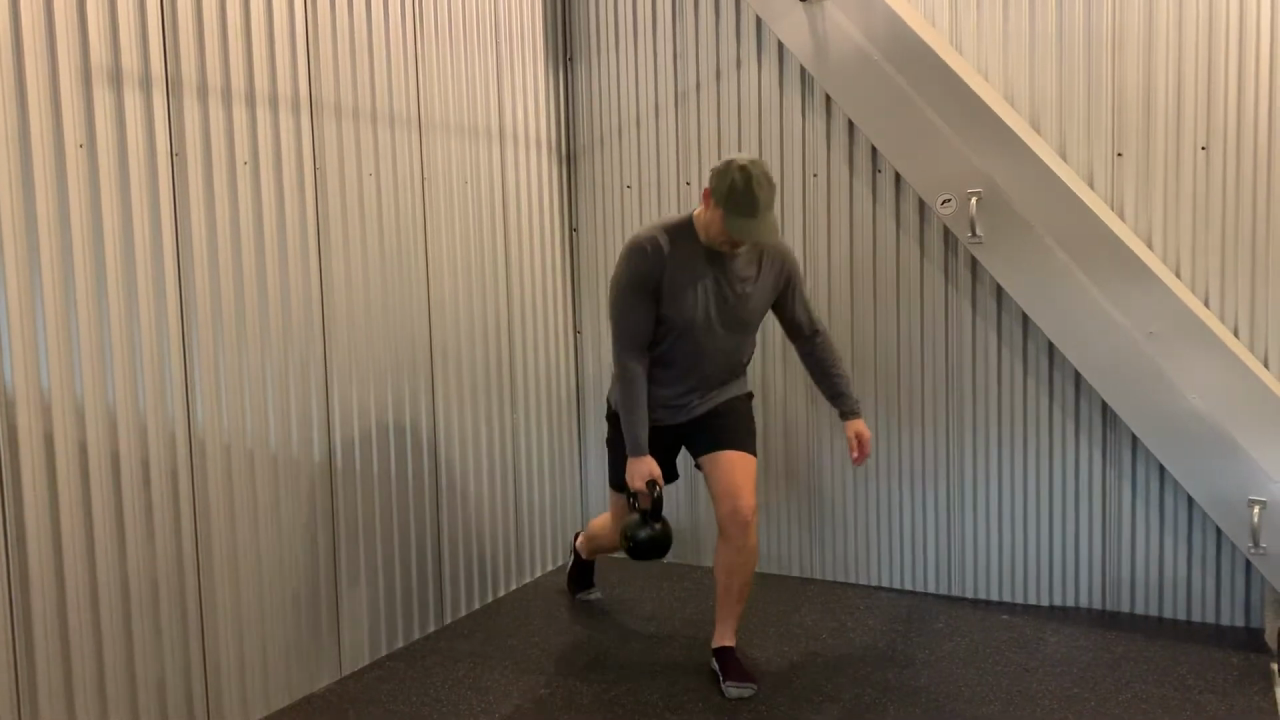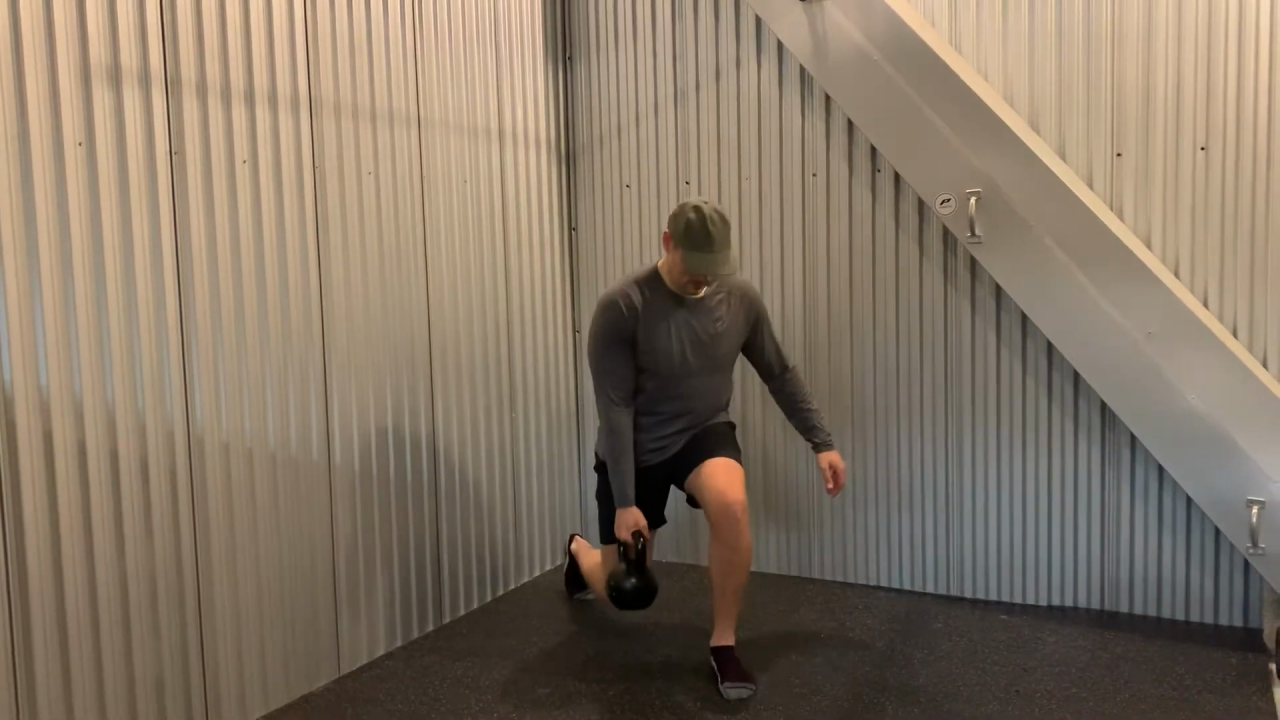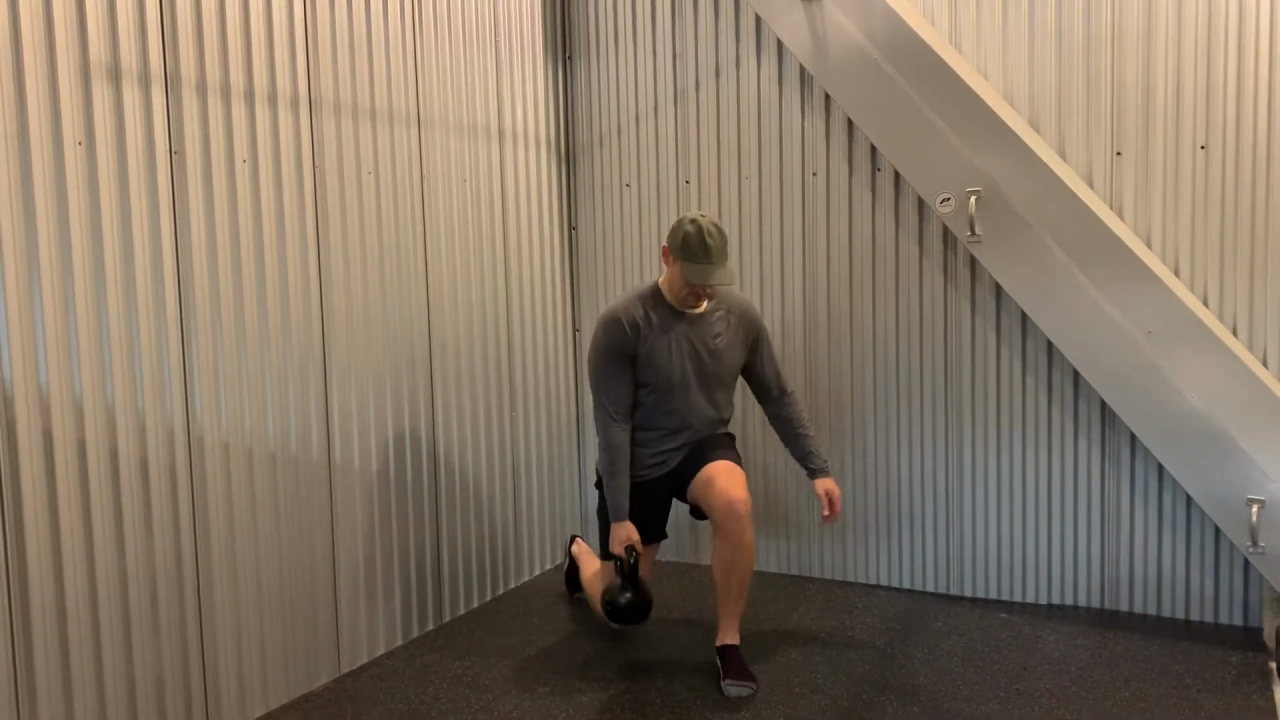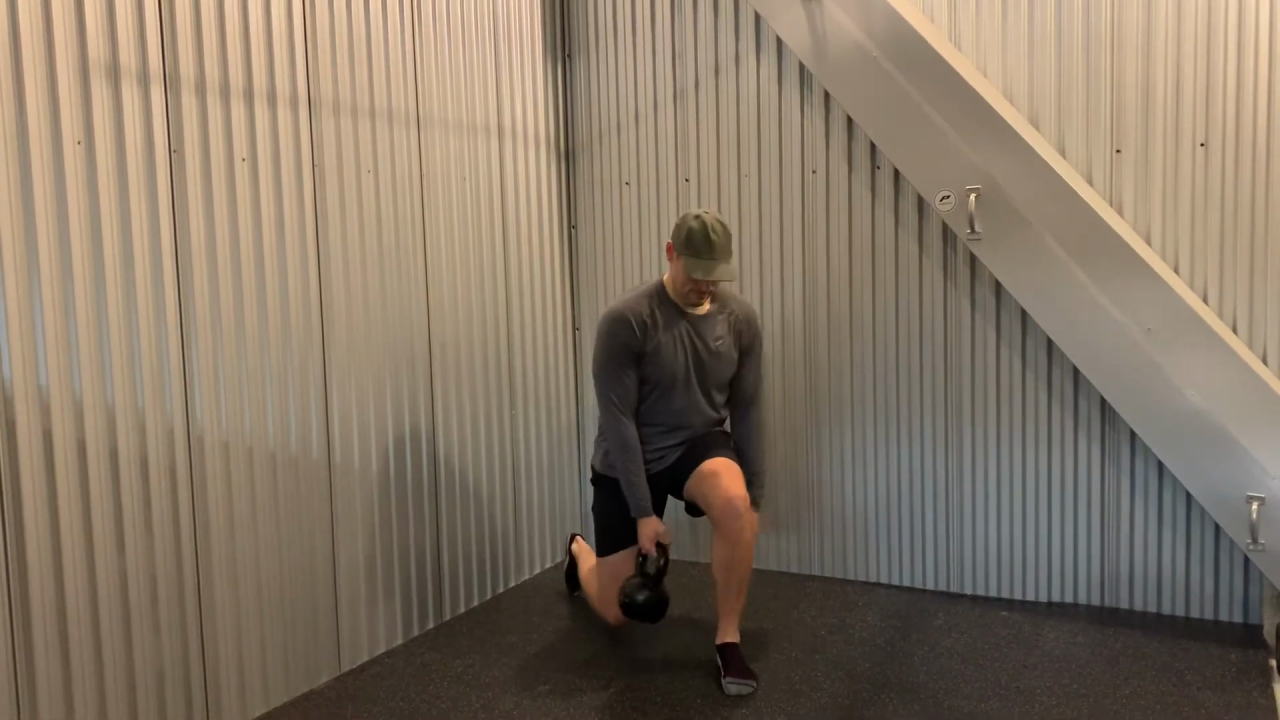
dt=0.4s
person 1, frame 1
left shoulder: (774, 258)
right shoulder: (649, 252)
left elbow: (810, 337)
right elbow: (629, 355)
left wrist: (849, 410)
right wrist: (638, 451)
left hip: (721, 401)
right hip: (648, 408)
left knee: (740, 513)
right knee: (629, 529)
left ankle: (724, 645)
right ankle: (583, 550)
person 1, frame 2
left shoulder: (741, 298)
right shoulder: (621, 306)
left elbow: (779, 373)
right elbow: (614, 409)
left wrist: (822, 442)
right wrist: (624, 502)
left hip: (703, 433)
right hip: (636, 450)
left knee: (732, 506)
left ankle: (724, 643)
right ankle: (579, 550)
person 1, frame 3
left shoulder: (740, 316)
right shoulder: (623, 323)
left elbow: (777, 397)
right elbow: (612, 423)
left wrist: (818, 470)
right wrist: (618, 517)
left hip: (702, 447)
right hip: (638, 465)
left knee: (735, 504)
left ankle: (729, 642)
right ankle: (581, 552)
person 1, frame 4
left shoulder: (741, 318)
right shoulder: (626, 320)
left elbow: (746, 410)
right elbow: (616, 419)
left wrist: (753, 496)
right wrist: (643, 513)
left hip: (698, 445)
right hip: (629, 460)
left knee: (732, 502)
right knee: (617, 610)
left ankle: (728, 640)
right ankle: (579, 552)
